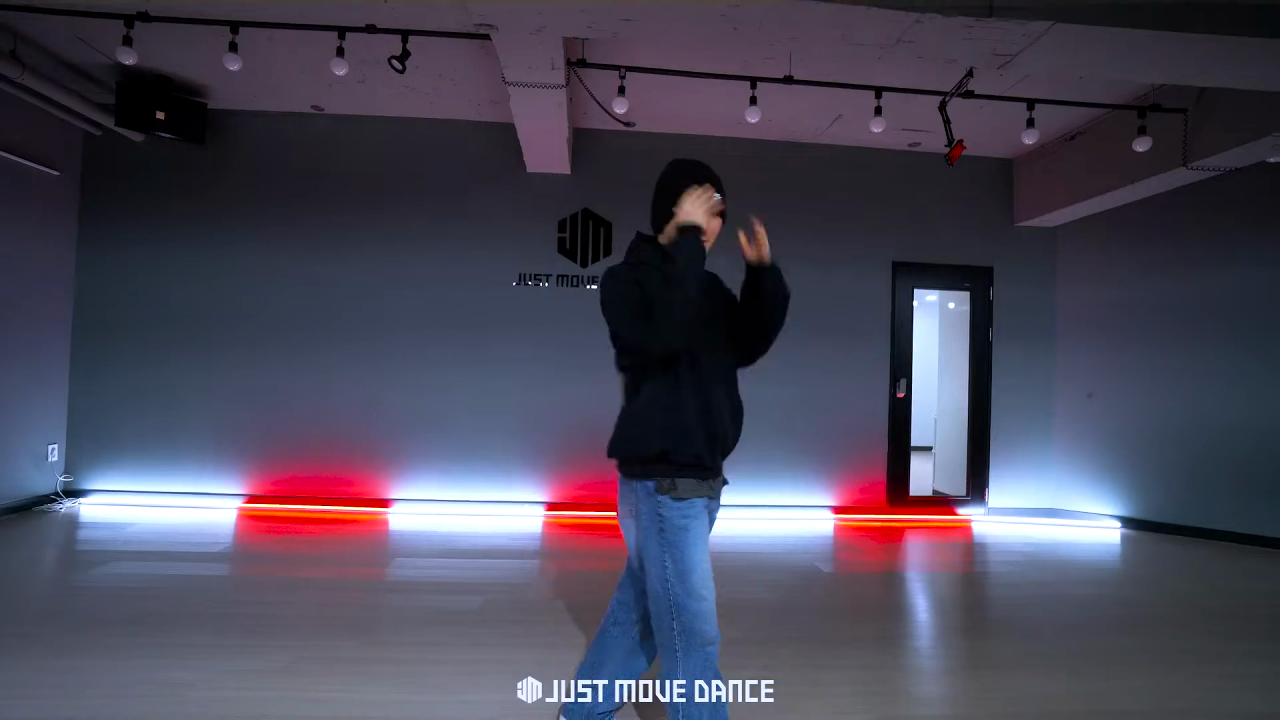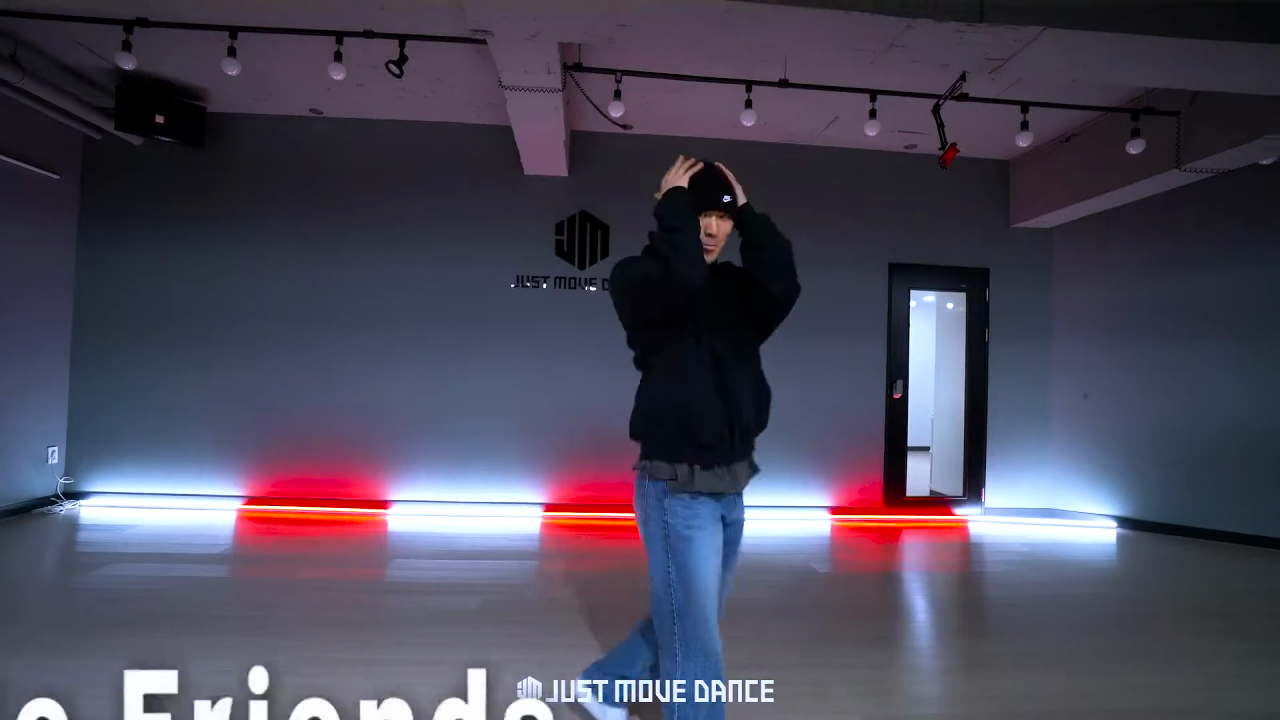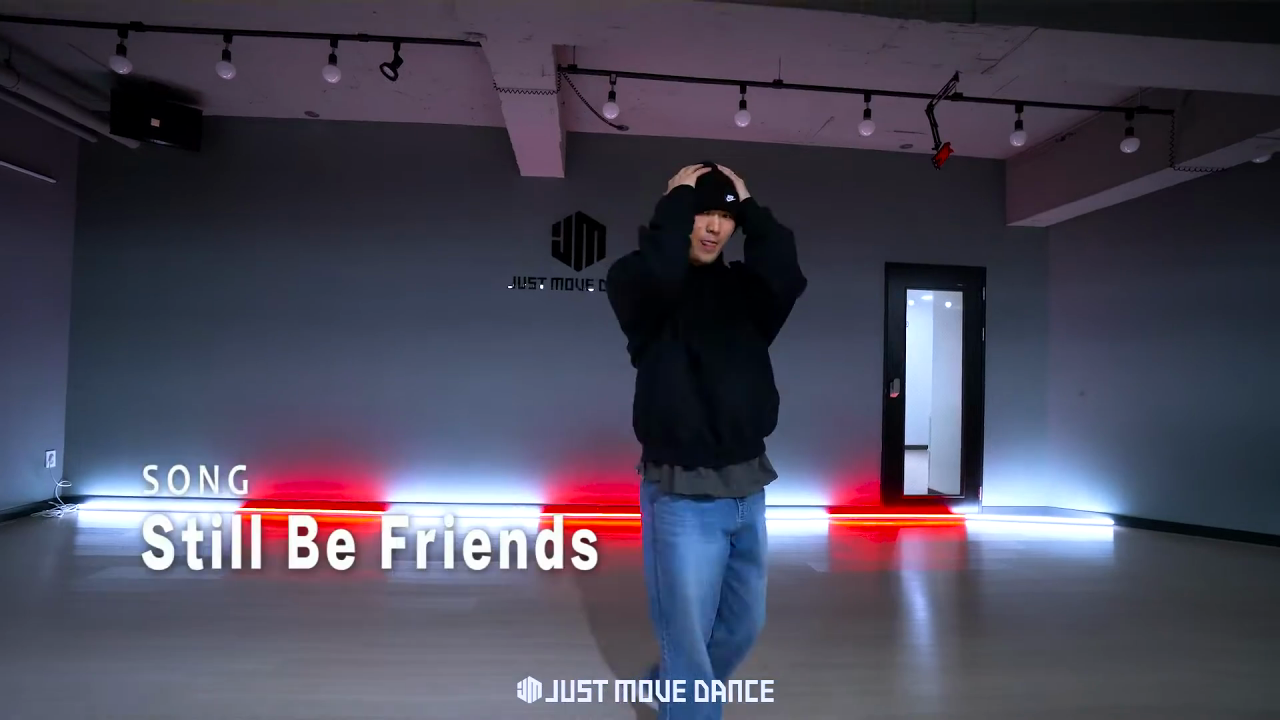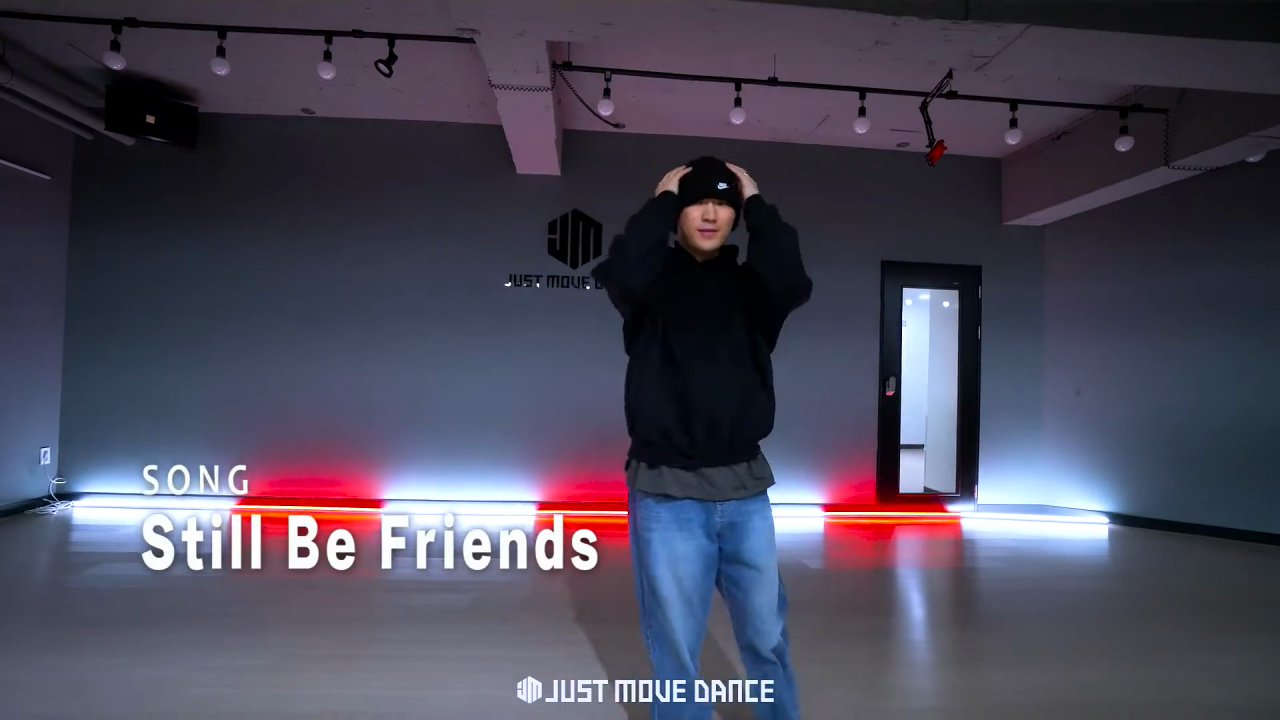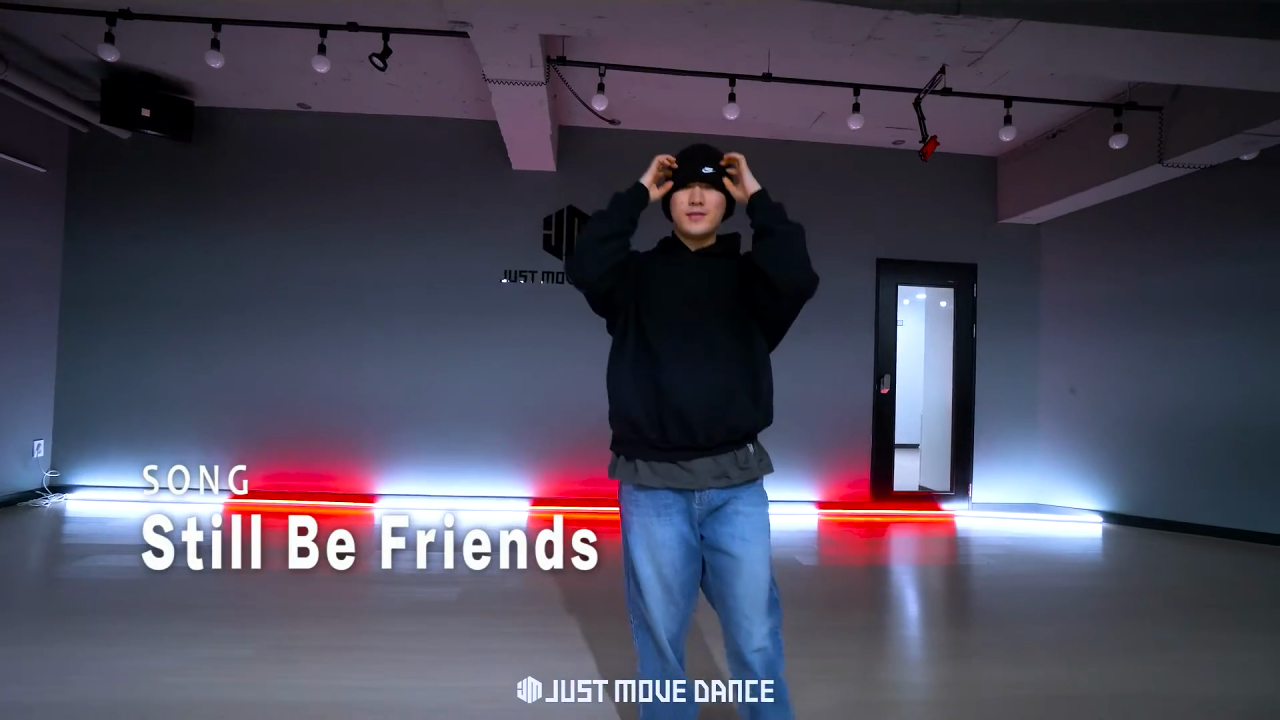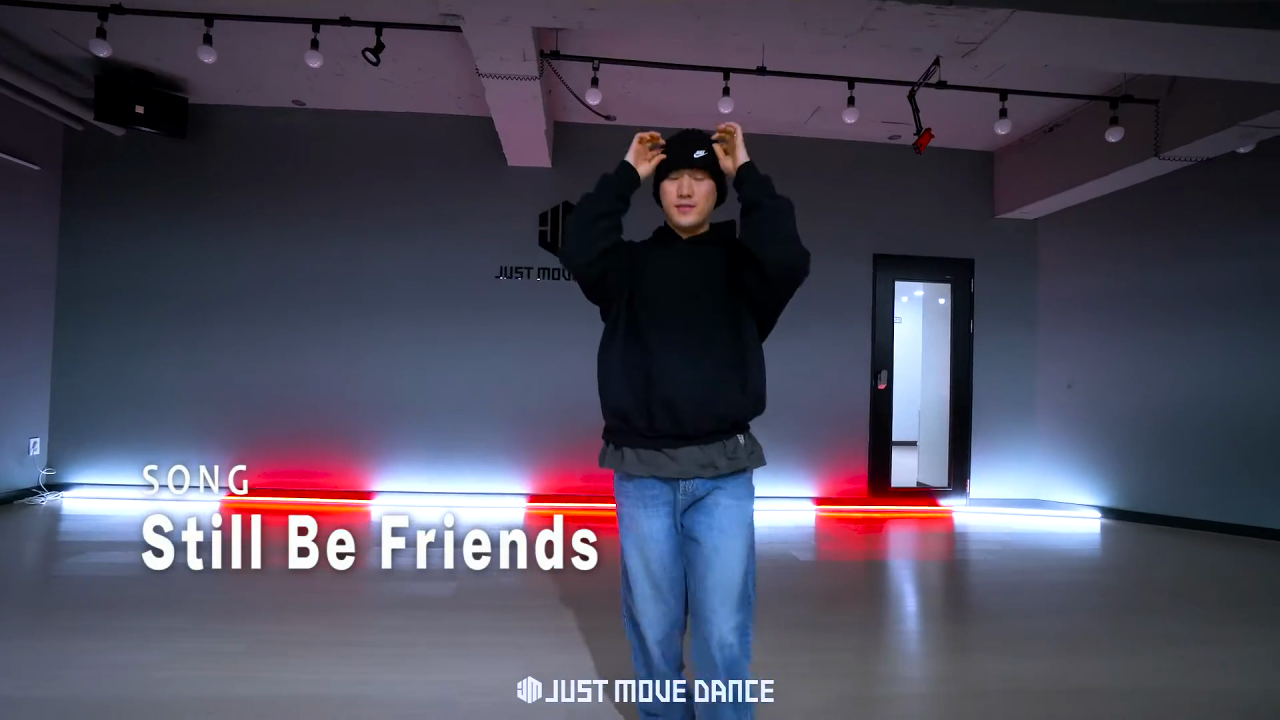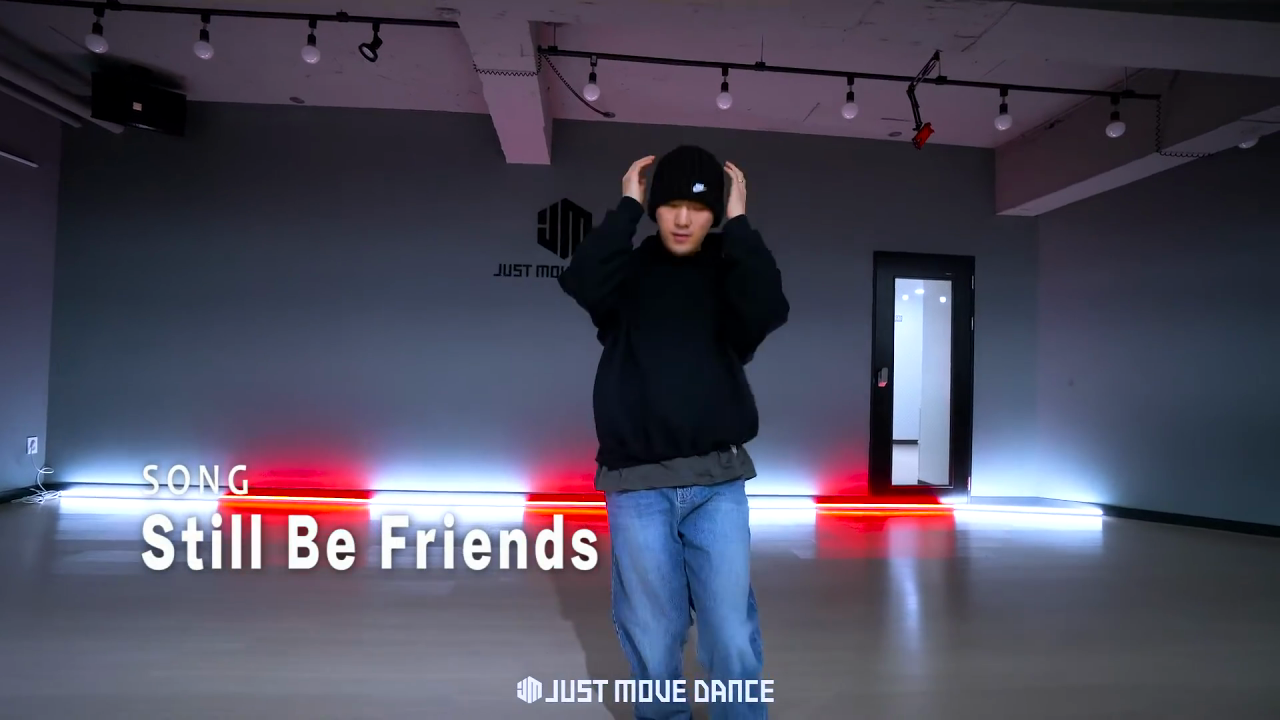
dt=0.2s
person 1, frame 1
left shoulder: (709, 286)
right shoulder: (629, 281)
left elbow: (746, 347)
right elbow: (662, 337)
left wrist: (763, 271)
right wrist: (685, 232)
left hip: (694, 483)
right hip: (660, 485)
left knee: (639, 611)
right knee: (693, 632)
person 1, frame 2
left shoulder: (732, 282)
right shoulder: (639, 277)
left elbow: (780, 292)
right elbow: (683, 276)
left wrist: (751, 219)
right wrist: (674, 206)
left hip: (727, 478)
right hip: (679, 482)
left knee: (679, 617)
right knee: (693, 635)
person 1, frame 3
left shoulder: (742, 288)
right shoulder: (639, 283)
left elbow: (786, 279)
right elbow: (659, 269)
left wrist: (750, 206)
right wrist: (678, 198)
left hip: (744, 486)
right hip: (680, 490)
left knee: (742, 624)
right knee: (689, 637)
person 1, frame 4
left shoulder: (748, 286)
right shoulder: (651, 283)
left elbow: (791, 284)
right elbow: (624, 275)
left wrist: (755, 201)
right wrist: (663, 200)
left hip: (744, 489)
right hip: (667, 492)
left knee: (766, 634)
right knee: (677, 642)
person 1, frame 5
left shoulder: (749, 275)
right shoulder: (637, 274)
left elbow: (797, 280)
right elbow: (586, 268)
left wrist: (758, 199)
right wrist: (638, 194)
left hip: (734, 481)
right hip: (652, 483)
left knee: (755, 634)
right knee: (661, 633)
person 1, frame 6
left shoulder: (742, 263)
right shoulder: (632, 264)
left elbow: (788, 258)
right elbow: (579, 251)
left wrist: (746, 172)
right wrist: (626, 173)
left hip: (723, 471)
right hip: (643, 472)
left knee: (722, 630)
right knee: (653, 626)
person 1, frame 7
left shoulder: (729, 279)
right shoulder: (626, 275)
left elbow: (766, 310)
right elbow: (583, 283)
left wrist: (737, 222)
right wrist: (628, 207)
left hip: (717, 482)
right hip: (637, 484)
left knee: (732, 639)
right knee: (652, 637)
